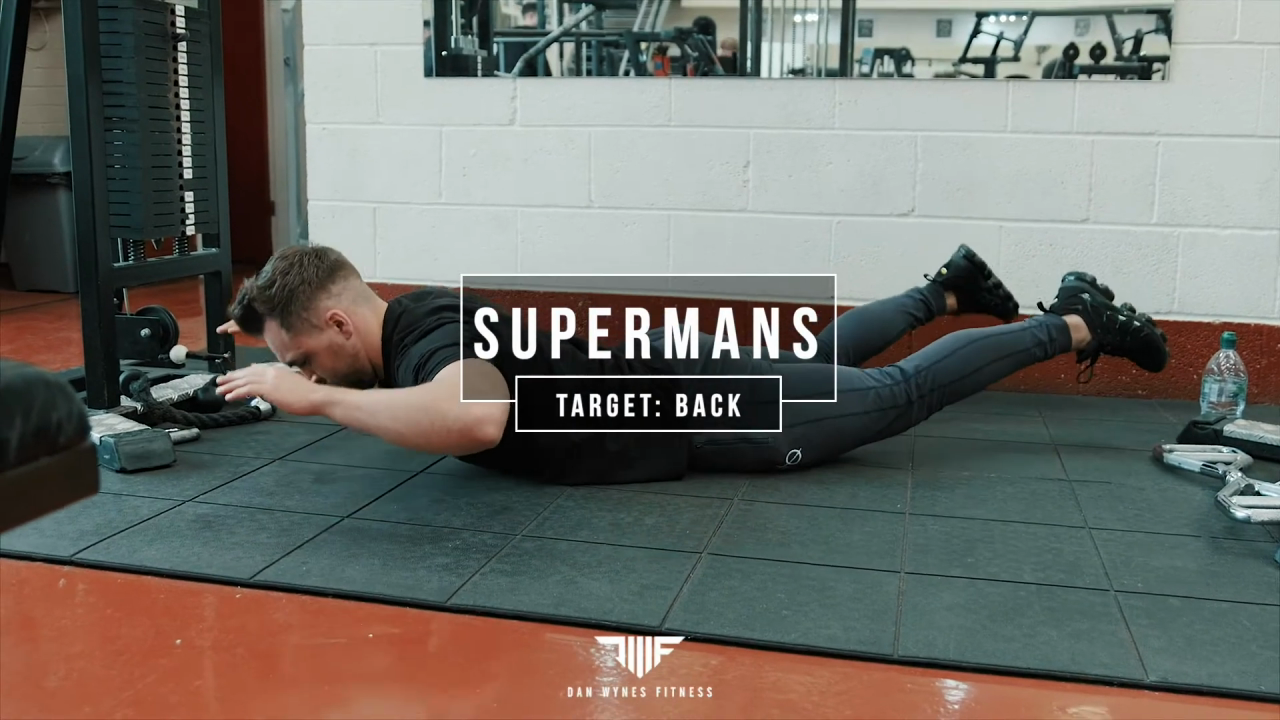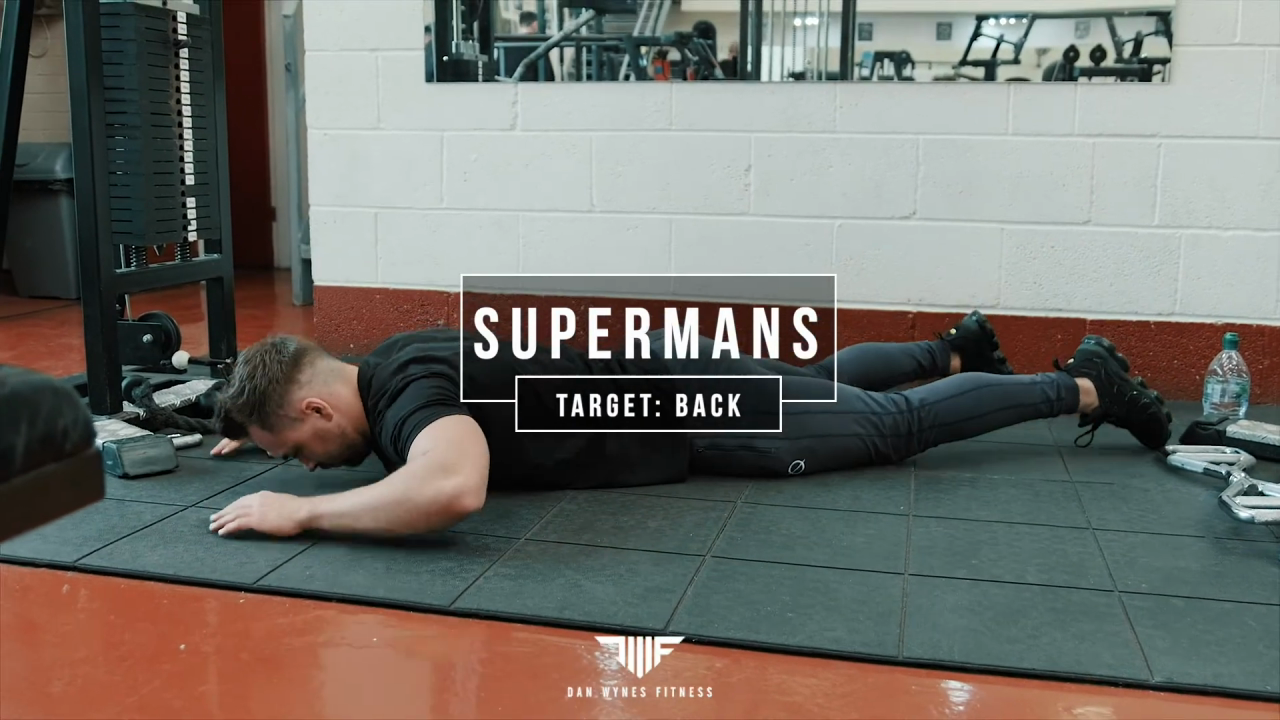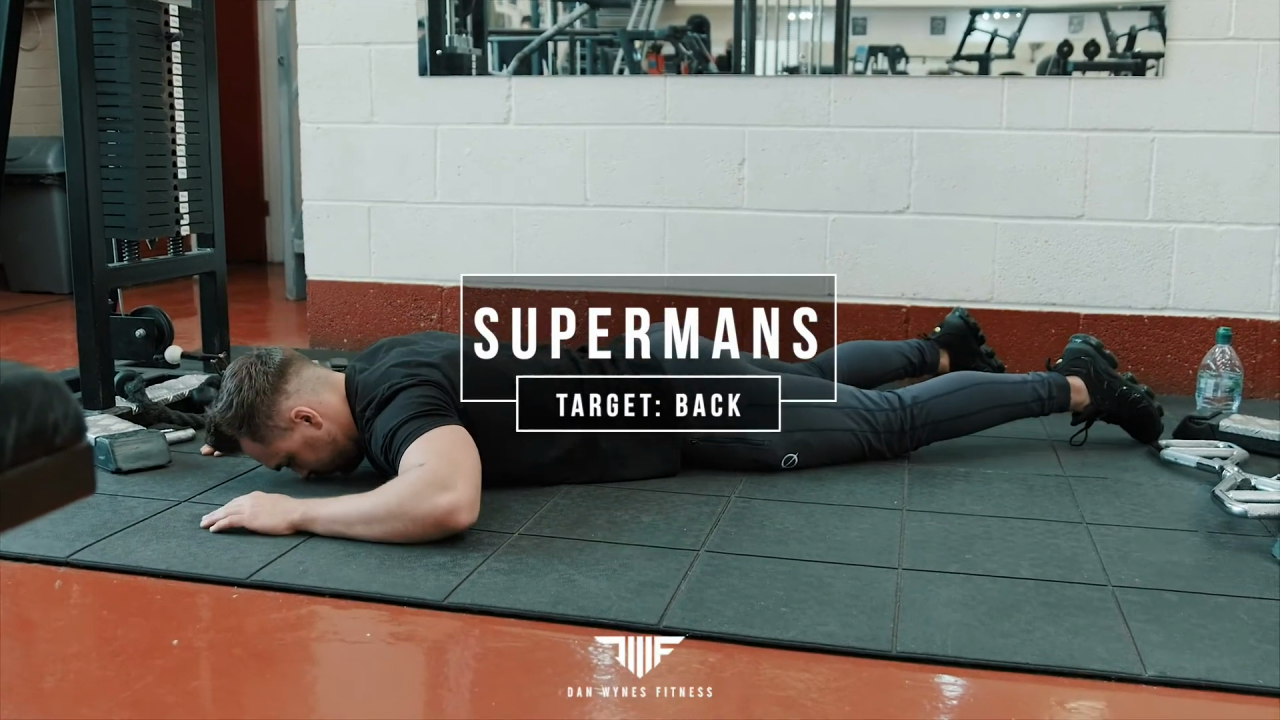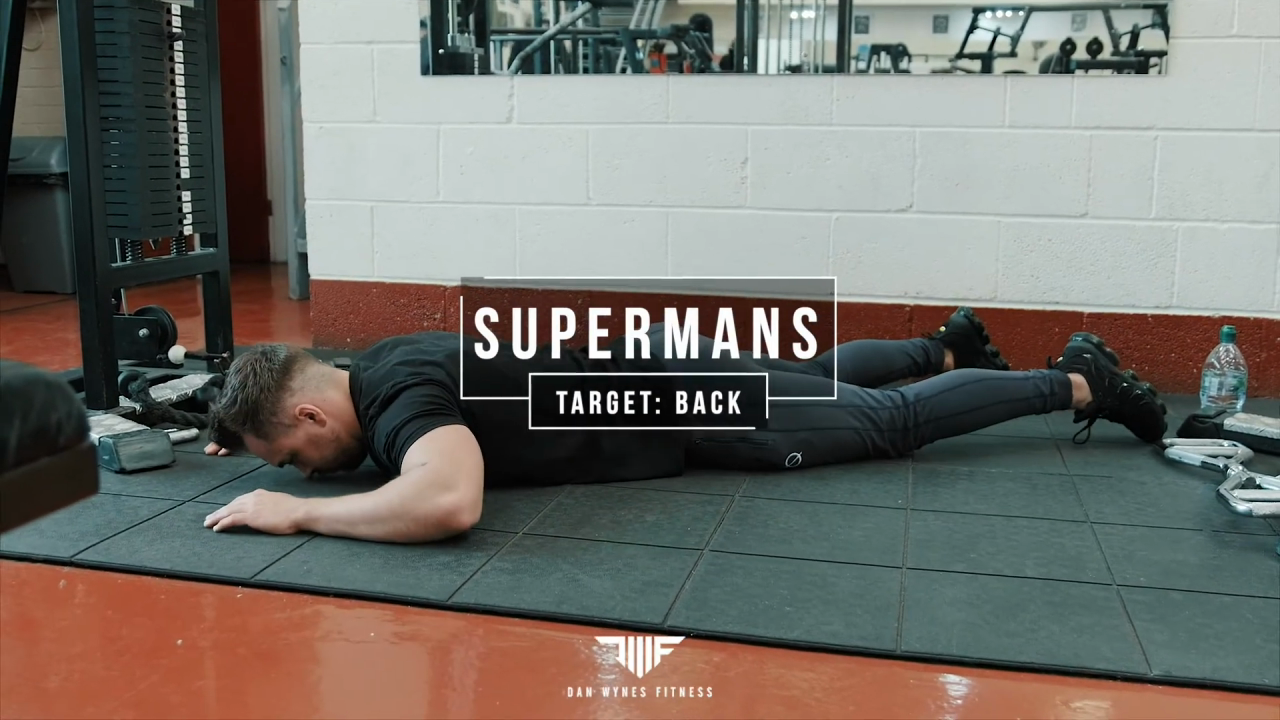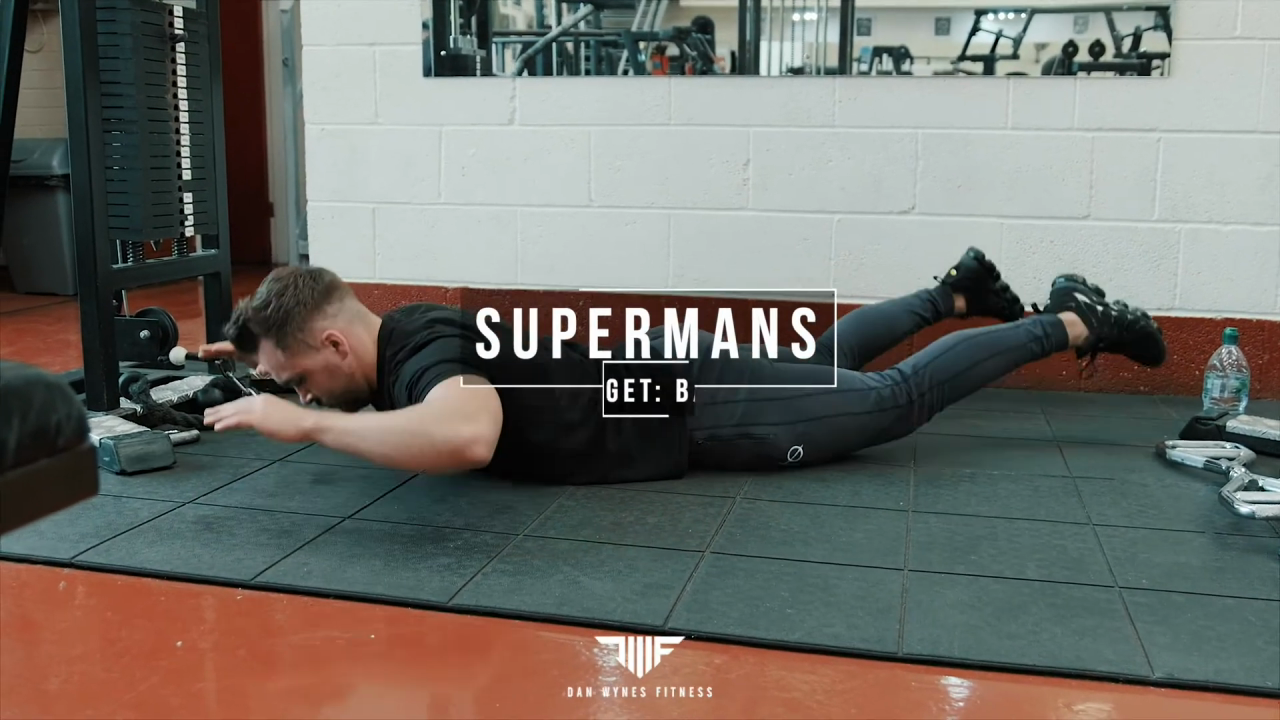
dt=0.4s
person 1, frame 1
left shoulder: (431, 338)
right shoulder: (404, 317)
left elbow: (477, 421)
left wrist: (311, 396)
right wrist: (281, 331)
right hip: (658, 369)
left knee: (896, 395)
right knee: (817, 359)
left ankle: (1074, 324)
right ankle: (946, 287)
person 1, frame 2
left shoulder: (406, 396)
right shoulder: (384, 368)
left elbow: (452, 488)
left wrist: (301, 510)
right wrist: (265, 427)
left hip: (692, 414)
right hip: (656, 372)
left knee: (894, 426)
right knee: (820, 382)
left ankle: (1085, 386)
right ankle: (953, 352)
person 1, frame 3
left shoulder: (396, 403)
right shoulder: (371, 370)
left elbow: (445, 503)
left wrist: (293, 513)
right wrist: (250, 425)
right hip: (648, 370)
left knee: (885, 423)
right knee: (809, 381)
left ankle: (1077, 385)
right ankle: (942, 349)
person 1, frame 4
left shoulder: (400, 402)
right shoulder: (375, 369)
left elbow: (448, 502)
left wrist: (296, 511)
right wrist: (256, 427)
right hip: (650, 369)
left knee: (889, 421)
right knee: (819, 380)
left ankle: (1080, 382)
right ankle: (947, 348)
person 1, frame 5
left shoulder: (423, 355)
right shoulder: (397, 329)
left elbow: (467, 439)
left wrist: (304, 422)
right wrist: (268, 348)
left hip: (690, 414)
right hip: (655, 373)
left knee: (890, 401)
right knee: (821, 363)
left ankle: (1074, 326)
right ankle: (959, 293)
